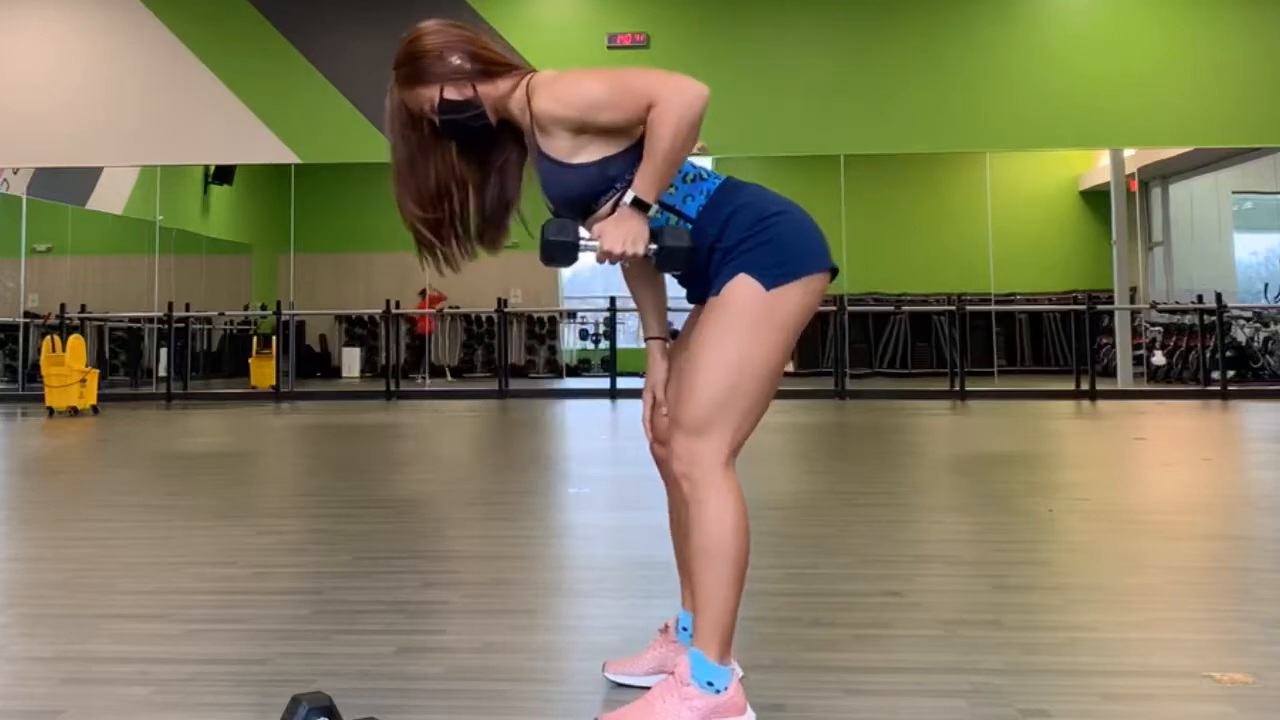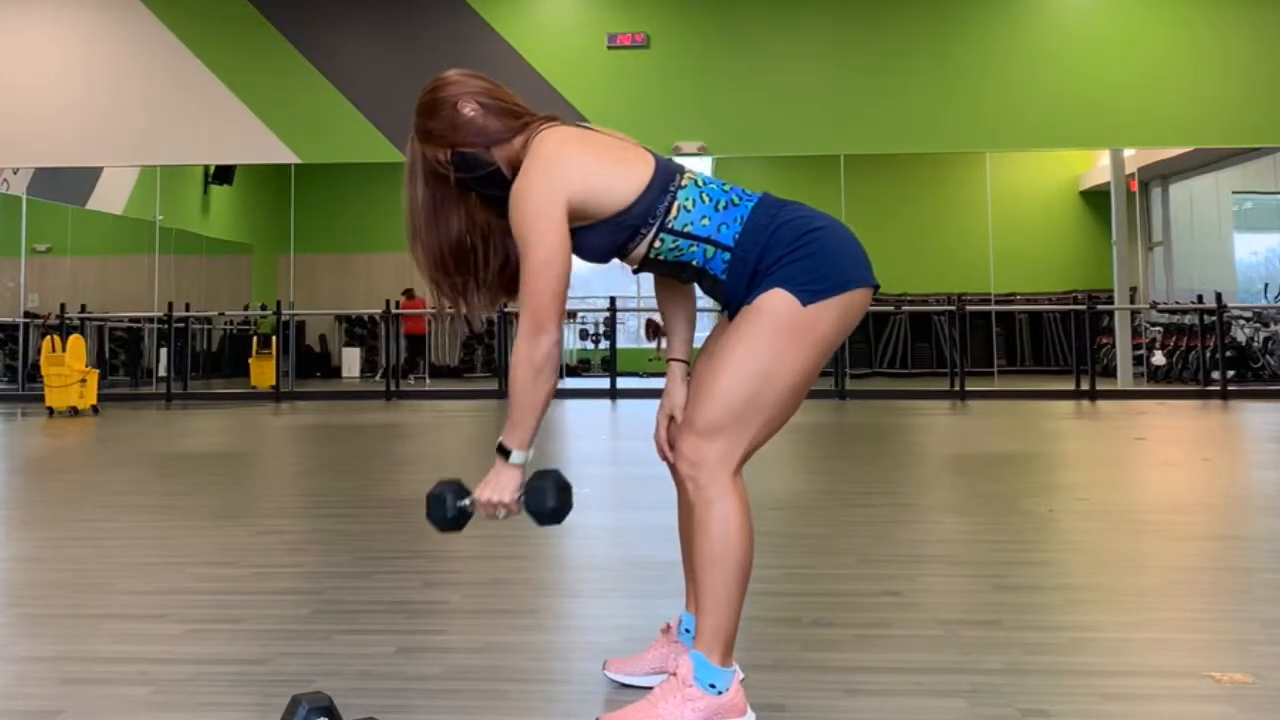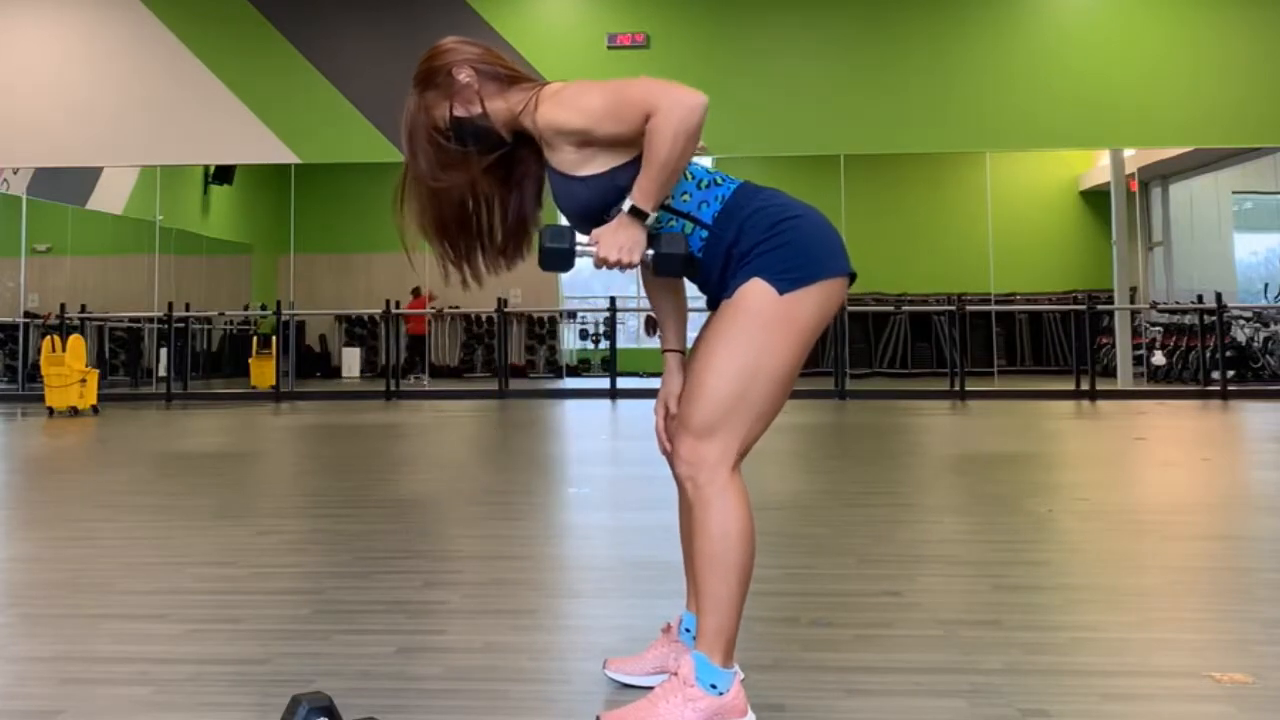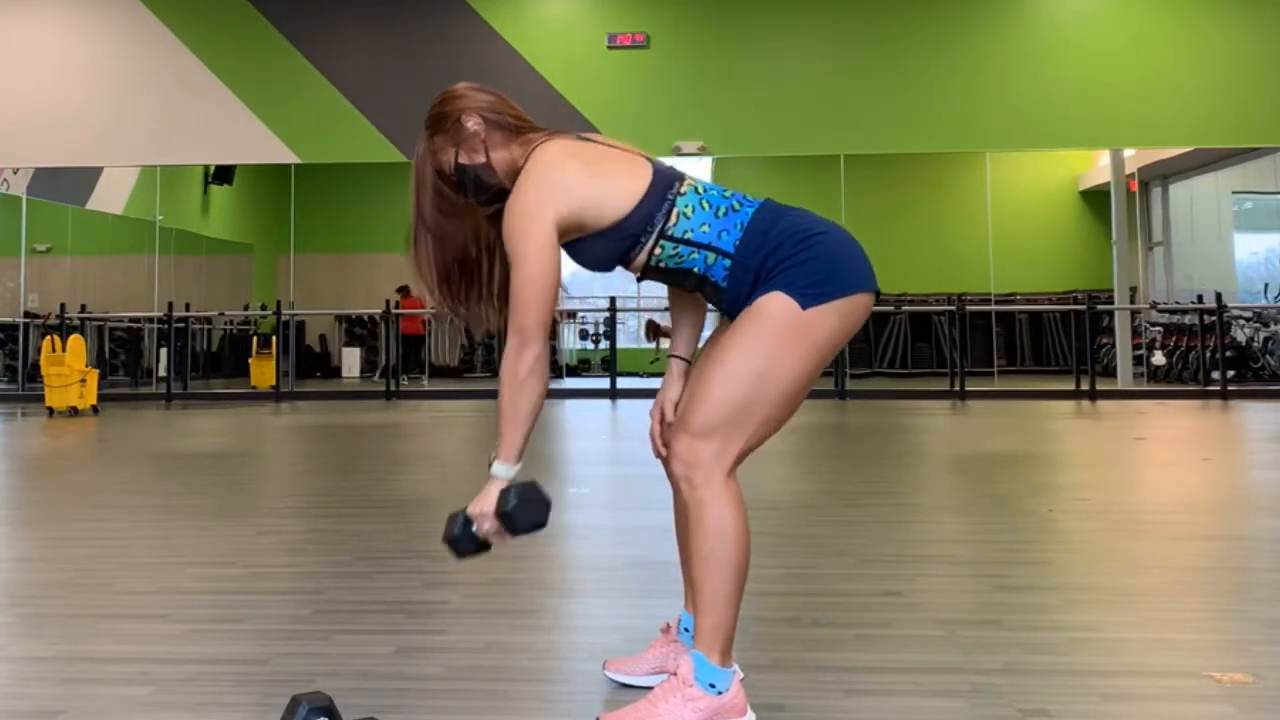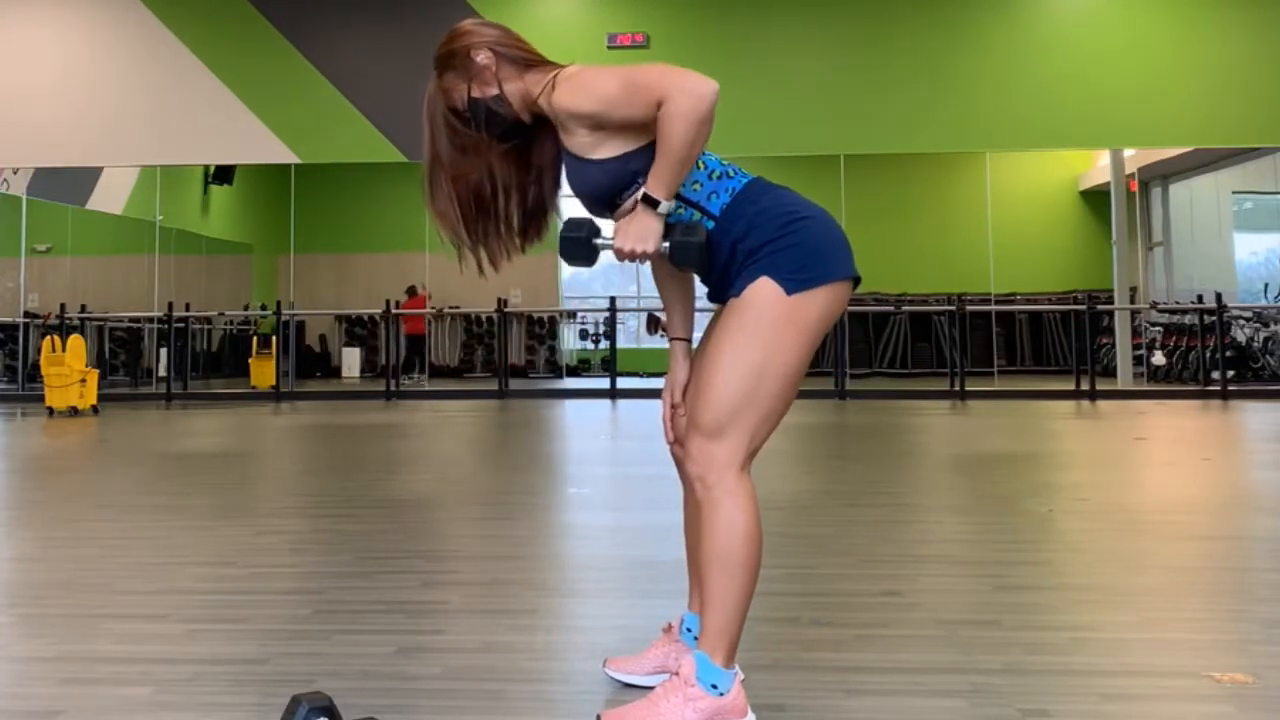
dt=1s
person 1, frame 1
left shoulder: (552, 98)
right shoulder: (531, 135)
left elbow: (684, 94)
right elbow: (630, 245)
left wrist: (636, 209)
right wrist: (658, 351)
left hip: (765, 249)
right hip: (739, 261)
left knee: (699, 454)
right knee: (671, 448)
right ankle: (692, 637)
person 1, frame 2
left shoulder: (540, 175)
right shoulder: (569, 149)
left elbow: (539, 337)
left wrist: (509, 458)
right wrist: (678, 373)
left hip: (809, 267)
right hip: (798, 267)
left knee: (707, 457)
right knee: (689, 449)
right ankle: (694, 638)
person 1, frame 3
left shoulder: (557, 111)
right shoulder: (543, 145)
left elbow: (683, 104)
left wrist: (632, 218)
right wrist: (675, 363)
left hip: (784, 253)
right hip: (773, 257)
left knee: (704, 456)
right knee: (692, 451)
right ankle: (693, 638)
person 1, frame 4
left shoulder: (537, 189)
right shoulder: (572, 158)
left elbow: (527, 348)
left wrist: (499, 473)
right wrist: (679, 368)
left hip: (812, 272)
right hip: (805, 270)
left knee: (700, 454)
right knee: (686, 447)
right ankle: (695, 638)
person 1, frame 5
left shoulder: (569, 93)
right shoulder: (559, 128)
left elbow: (693, 91)
left wrist: (648, 208)
right wrist: (680, 351)
left hip: (787, 251)
right hip: (774, 256)
left knee: (715, 456)
right knee: (694, 450)
right ankle: (694, 639)
